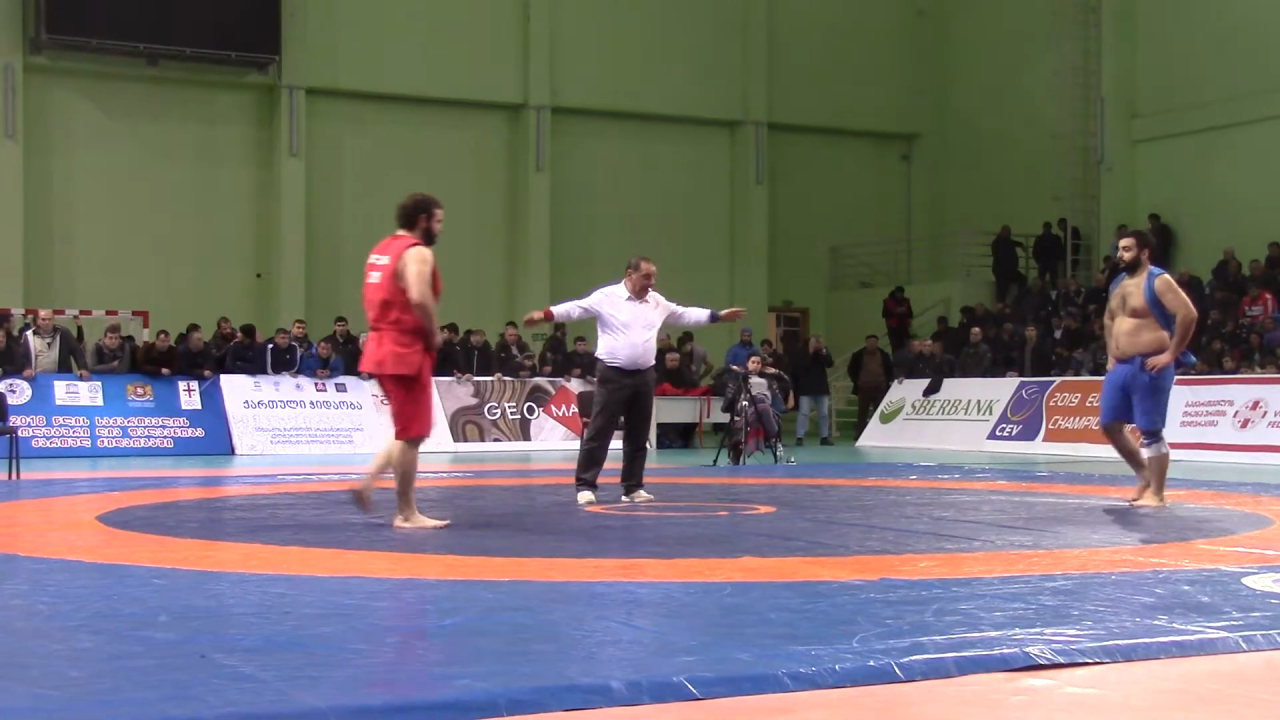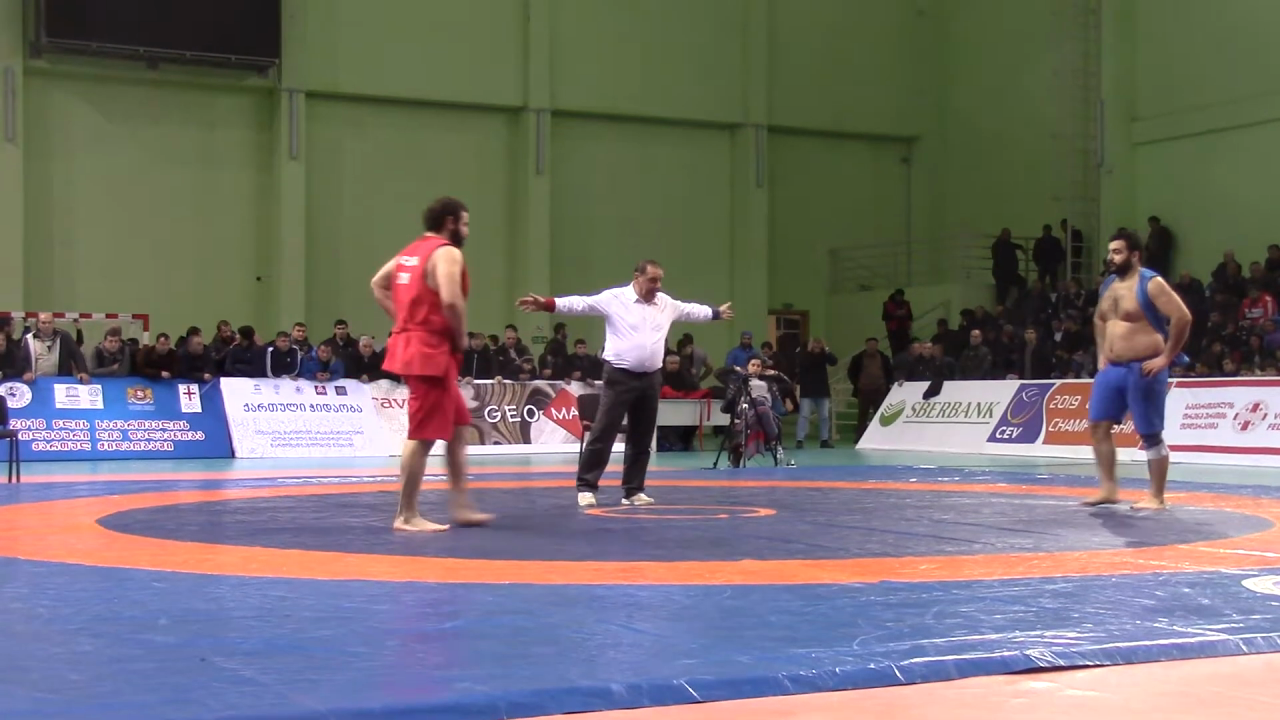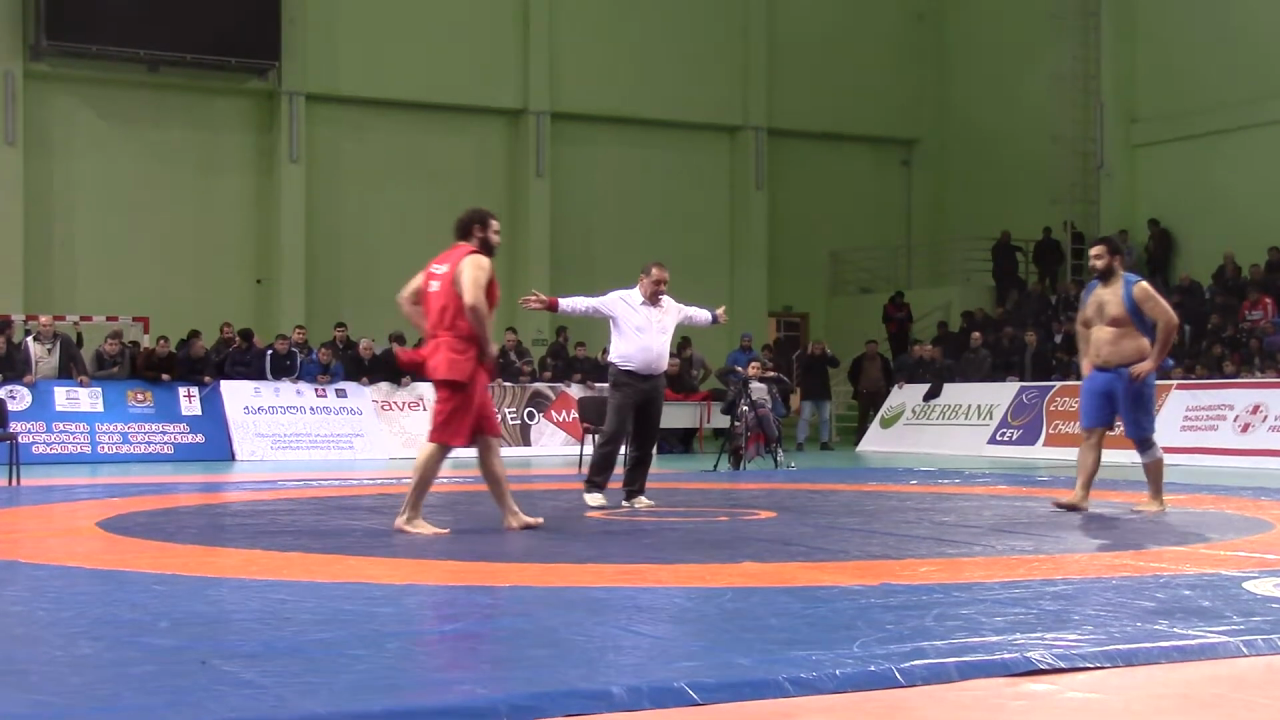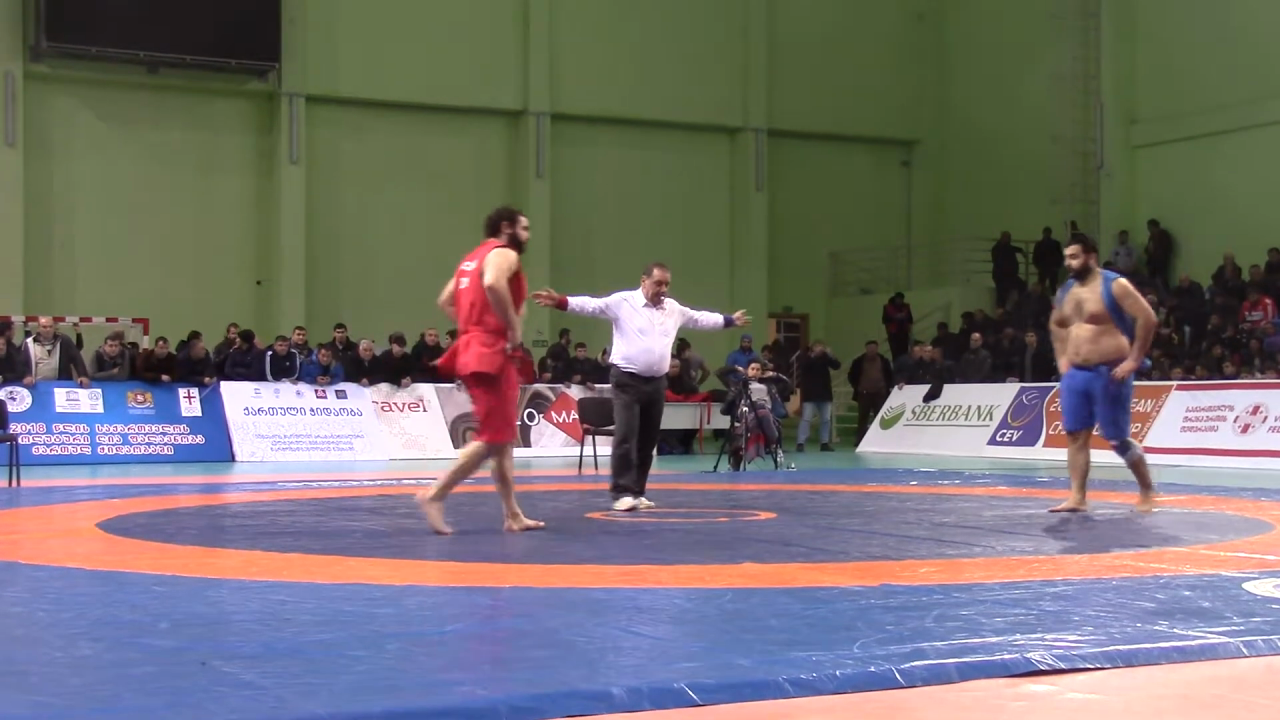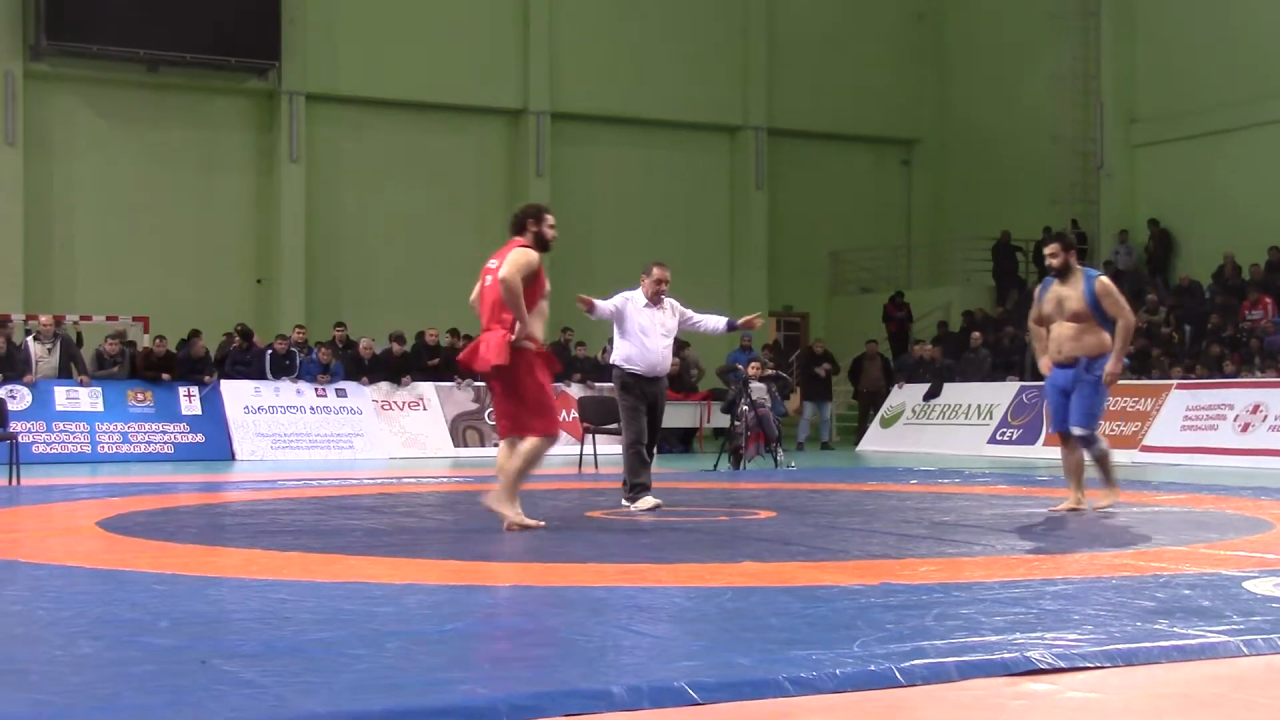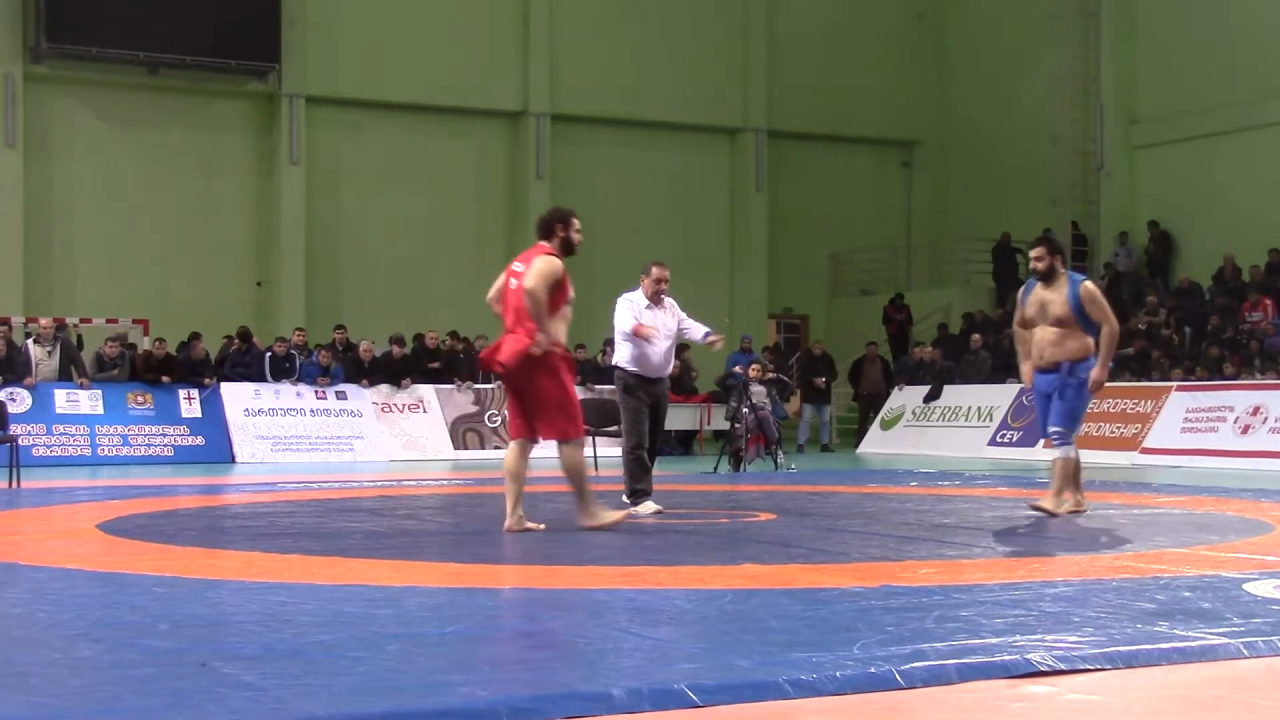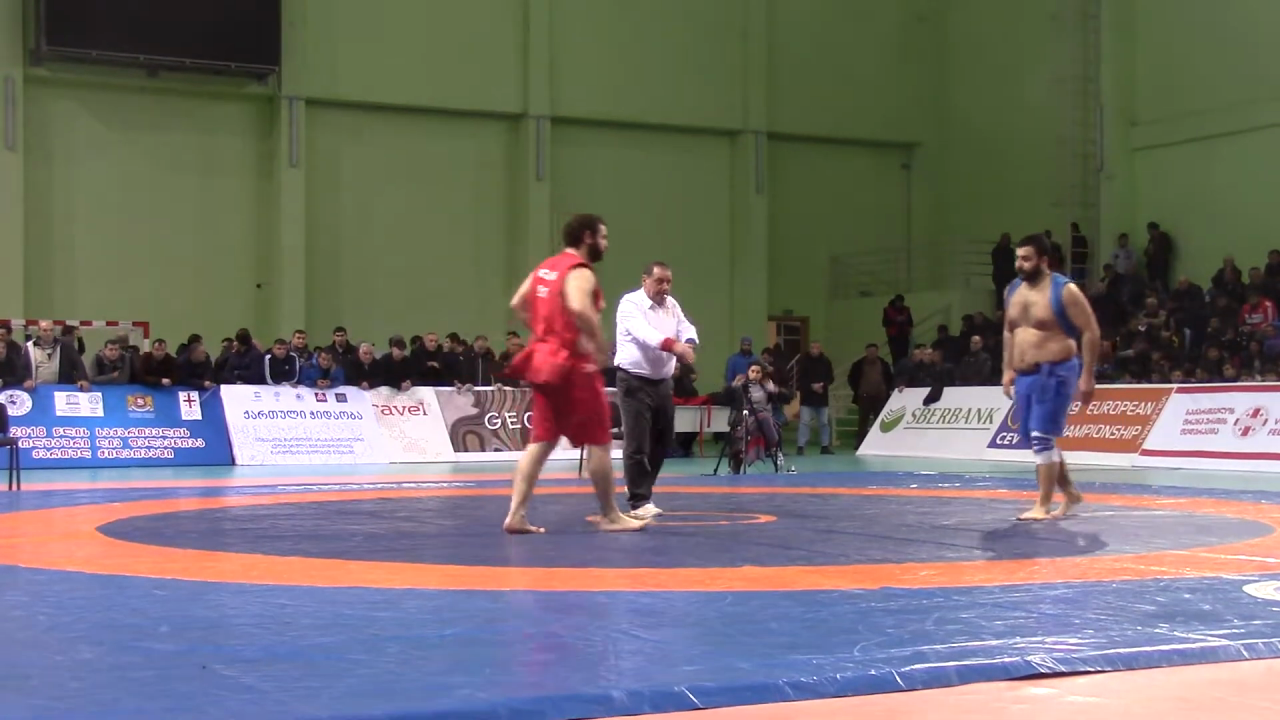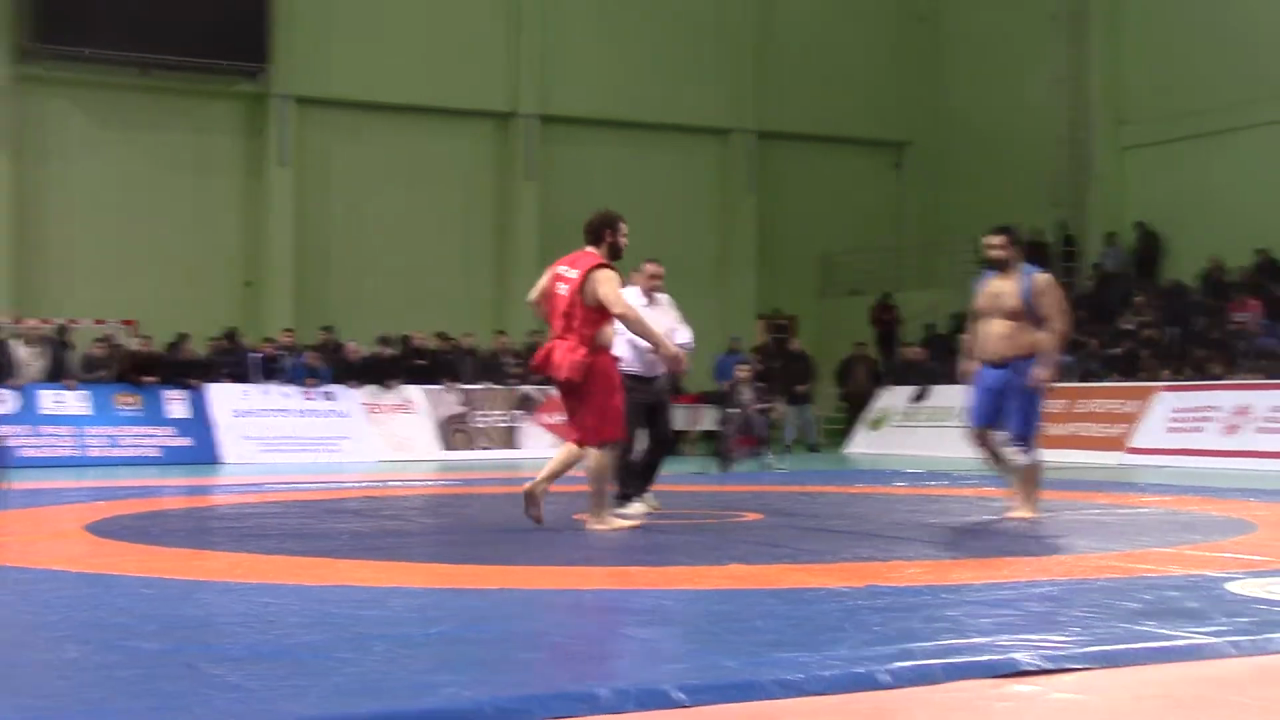
dt=0.2s
person 1, frame 1
left shoulder: (382, 249)
right shoulder: (417, 252)
left elbow: (369, 291)
right elbow: (421, 300)
right wrist: (434, 334)
left hip: (382, 346)
right hip: (404, 351)
left knee: (410, 431)
right knee: (411, 434)
left ankle: (369, 482)
right ankle: (404, 513)
person 1, frame 2
left shoulder: (410, 252)
right shoulder: (447, 253)
left elbow: (377, 285)
right elbow: (450, 300)
right wrist: (460, 337)
left hip: (412, 347)
right hip: (433, 352)
left knee: (458, 428)
right knee: (423, 436)
left ankle: (461, 507)
right ankle: (407, 515)
person 1, frame 3
left shoulder: (440, 262)
right shoulder: (476, 260)
left elbow: (406, 298)
right elbow: (473, 303)
left wrist: (430, 333)
right wrist: (488, 343)
left hip: (445, 354)
right hip: (462, 359)
left knee: (489, 437)
right knee: (444, 439)
left ankle: (511, 513)
right ankle: (409, 515)
person 1, frame 4
left shoulder: (474, 258)
right shoulder: (505, 255)
left elbow: (446, 301)
right elbow: (493, 285)
right wrist: (513, 329)
left hip: (474, 352)
right hip: (492, 356)
left knee: (499, 439)
right knee: (492, 439)
left ankle: (511, 514)
right ankle: (435, 494)
person 1, frame 5
left shoulder: (502, 256)
right shoulder: (527, 256)
left elbow: (476, 297)
right elbow: (506, 279)
right wrist: (524, 322)
left hip: (496, 353)
right hip: (518, 353)
left knee: (512, 434)
right knee: (545, 431)
left ankle: (512, 511)
right ankle: (503, 492)
person 1, frame 6
left shoulder: (521, 260)
right shoulder: (549, 262)
left elbow: (493, 299)
right elbow: (530, 288)
right wrist: (545, 332)
left hip: (517, 357)
right hip: (540, 359)
left knee: (521, 438)
right knee: (571, 437)
left ankle: (513, 515)
right ankle: (589, 512)
person 1, frame 7
left shoulder: (545, 268)
right shoulder: (580, 273)
left elbow: (517, 305)
right elbow: (580, 310)
right wrist: (599, 346)
left hip: (546, 362)
right hip: (572, 366)
left knee: (540, 441)
right knee: (599, 440)
left ankle: (516, 514)
right ankle: (610, 516)
person 1, frame 8
left shoulder: (564, 264)
right shoulder: (600, 272)
left elbow: (536, 298)
right elbow: (623, 312)
right wrist: (663, 344)
left hip: (565, 358)
right hip: (589, 361)
left knee: (584, 439)
right knee: (604, 440)
left ankle: (539, 484)
right ankle: (600, 514)
person 2, frame 1
left shoulder: (1159, 281)
right shoulder: (1118, 283)
left elbow: (1188, 314)
left wrist: (1171, 354)
right wrist: (1111, 353)
left hip: (1149, 367)
right hip: (1120, 367)
left knee: (1150, 431)
right knee: (1109, 425)
left ankle: (1156, 493)
right ankle: (1144, 476)
person 2, frame 2
left shoulder: (1151, 284)
right shoulder: (1107, 285)
left elbow: (1181, 317)
right elbow: (1100, 320)
left wrist: (1166, 356)
right wrist: (1103, 354)
left hip: (1144, 370)
right hip: (1112, 369)
left knee: (1149, 434)
right knee: (1098, 426)
left ankle: (1156, 496)
right ankle: (1108, 488)
person 2, frame 3
left shoulder: (1136, 289)
right shoulder: (1090, 291)
left elbow: (1169, 320)
right elbow: (1082, 327)
left wrist: (1154, 361)
right wrist: (1085, 359)
left hip: (1129, 375)
right hip: (1097, 376)
left knee: (1141, 438)
right knee: (1090, 434)
left ankle: (1156, 498)
right ankle: (1080, 495)
person 2, frame 4
left shoulder: (1115, 285)
right shoulder: (1065, 291)
left elbow: (1147, 318)
right elbow: (1056, 326)
left wrist: (1133, 359)
right wrist: (1061, 357)
left hip: (1109, 374)
right hip: (1075, 374)
left knee: (1116, 439)
right knee: (1076, 436)
left ankle: (1146, 490)
right ankle: (1077, 497)
person 2, frame 5
left shoulder: (1096, 283)
right shoulder: (1044, 289)
left elbow: (1126, 319)
right elbow: (1035, 324)
left wrist: (1116, 360)
right wrist: (1042, 357)
left hip: (1090, 370)
right hip: (1057, 372)
left knee: (1083, 433)
right knee: (1066, 436)
left ankle: (1110, 485)
right ankle: (1076, 496)
person 2, frame 6
left shoulder: (1081, 288)
right shoulder: (1027, 291)
left elbow: (1109, 326)
right elbow: (1019, 329)
left wrist: (1101, 367)
right wrist: (1025, 363)
left hip: (1073, 373)
right hip: (1041, 376)
left knee: (1060, 435)
right knee: (1060, 440)
left ankle: (1054, 499)
right ankle: (1077, 498)
person 2, frame 7
left shoulder: (1065, 291)
right shoulder: (1013, 290)
left elbow: (1091, 333)
left wrist: (1087, 376)
right wrist: (1007, 370)
left hip: (1054, 375)
right hip: (1022, 378)
left knee: (1043, 439)
right knee: (1033, 442)
left ankle: (1044, 505)
right ankle: (1070, 492)
person 2, frame 8
left shoulder: (1037, 281)
right shoulder: (983, 283)
left elbow: (1059, 324)
left wrist: (1046, 365)
right wrist: (971, 358)
left hip: (1023, 370)
right hip: (989, 370)
left knee: (1021, 438)
right knee: (979, 431)
left ankle: (1027, 502)
right ankle: (1014, 477)
person 3, frame 1
left shoulder: (658, 302)
right shoulder: (607, 297)
left elbow: (684, 315)
right elbow: (577, 308)
left wrist: (717, 316)
right wrist: (546, 315)
left hip: (643, 376)
right hip: (612, 374)
left knee: (638, 435)
right knee: (599, 431)
left ankle: (633, 487)
right ankle: (585, 485)
person 3, frame 2
left shoulder: (666, 303)
right shoulder: (614, 298)
left elbow: (691, 310)
right elbow: (581, 303)
left wrist: (716, 313)
right wrist: (547, 304)
left hip: (650, 378)
right hip: (620, 376)
left knee: (642, 437)
right knee: (603, 431)
left ankle: (633, 490)
right ankle: (586, 487)
person 3, frame 3
left shoulder: (670, 306)
right shoulder: (619, 300)
left elbow: (691, 314)
right elbow: (584, 305)
left wrist: (714, 316)
right wrist: (549, 304)
left hip: (655, 381)
right hip: (625, 379)
left knee: (645, 440)
right knee: (613, 434)
left ankle: (634, 493)
right ankle: (594, 488)
person 3, frame 4
left shoulder: (672, 308)
right shoulder: (621, 302)
left elbow: (697, 318)
right elbow: (589, 305)
left wrist: (729, 320)
right wrist: (561, 302)
left hip: (656, 382)
right hip: (627, 381)
left knee: (647, 441)
right knee: (625, 438)
left ankle: (636, 492)
right ankle: (623, 493)
person 3, frame 5
left shoulder: (672, 306)
right shoulder: (625, 301)
left elbow: (698, 321)
right elbow: (606, 308)
left wrist: (736, 324)
right wrist: (592, 306)
left hip: (657, 381)
right hip: (629, 379)
left knee: (649, 440)
right knee: (635, 438)
left ankle: (632, 490)
right ankle: (639, 494)
person 3, frame 6
left shoulder: (670, 305)
right shoulder: (627, 302)
left elbow: (688, 326)
right elbow: (623, 324)
left wrist: (708, 337)
right wrist: (640, 329)
left hip: (659, 382)
right hip: (632, 380)
left knee: (654, 440)
right knee: (637, 440)
left ankle: (634, 490)
right ankle: (640, 498)
person 3, frame 7
left shoulder: (671, 305)
right shoulder: (630, 303)
left elbow: (686, 328)
right elbow: (642, 332)
left wrist: (688, 344)
right wrist: (673, 345)
left hip: (663, 382)
right hip: (635, 382)
left knee: (663, 440)
right knee: (637, 444)
left ankle: (642, 487)
right ankle: (639, 500)
person 3, frame 8
left shoulder: (665, 302)
right shoulder: (624, 300)
left elbow: (679, 329)
right elbow: (634, 332)
left wrist: (682, 347)
left hip: (656, 380)
right hip: (627, 380)
left knee: (664, 436)
right knee: (625, 441)
left ankle: (640, 487)
right ankle: (626, 498)
